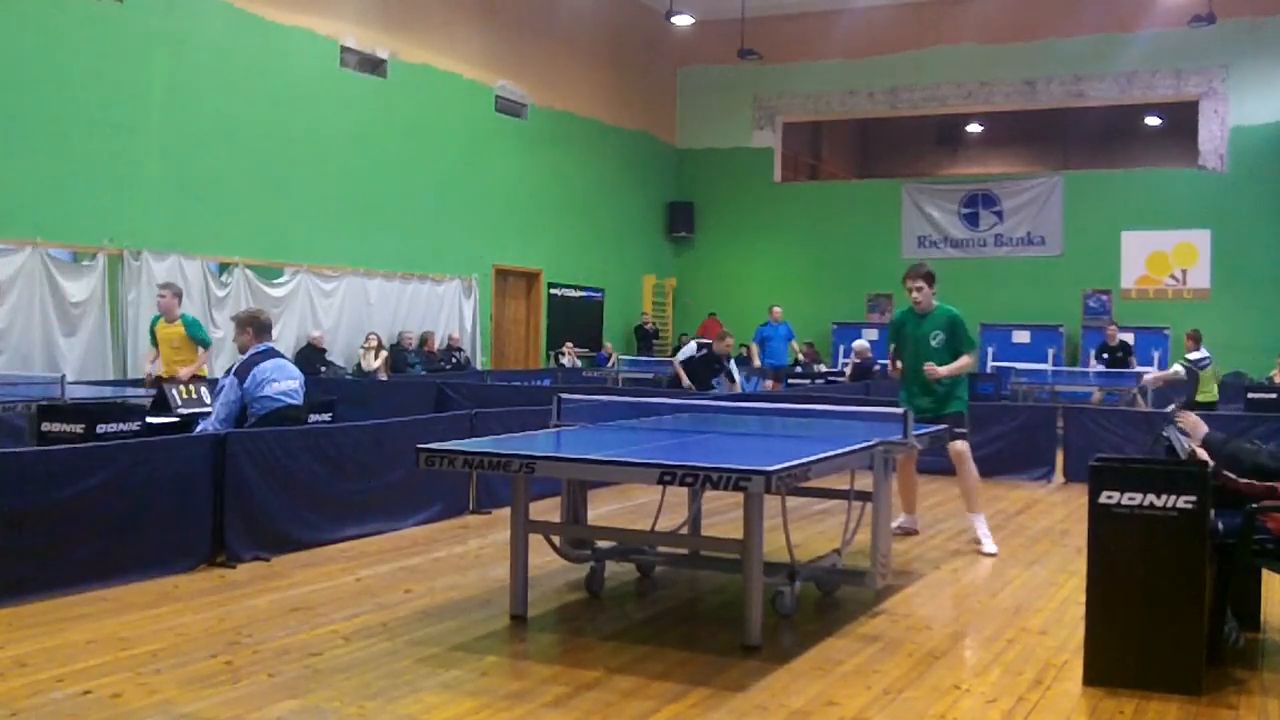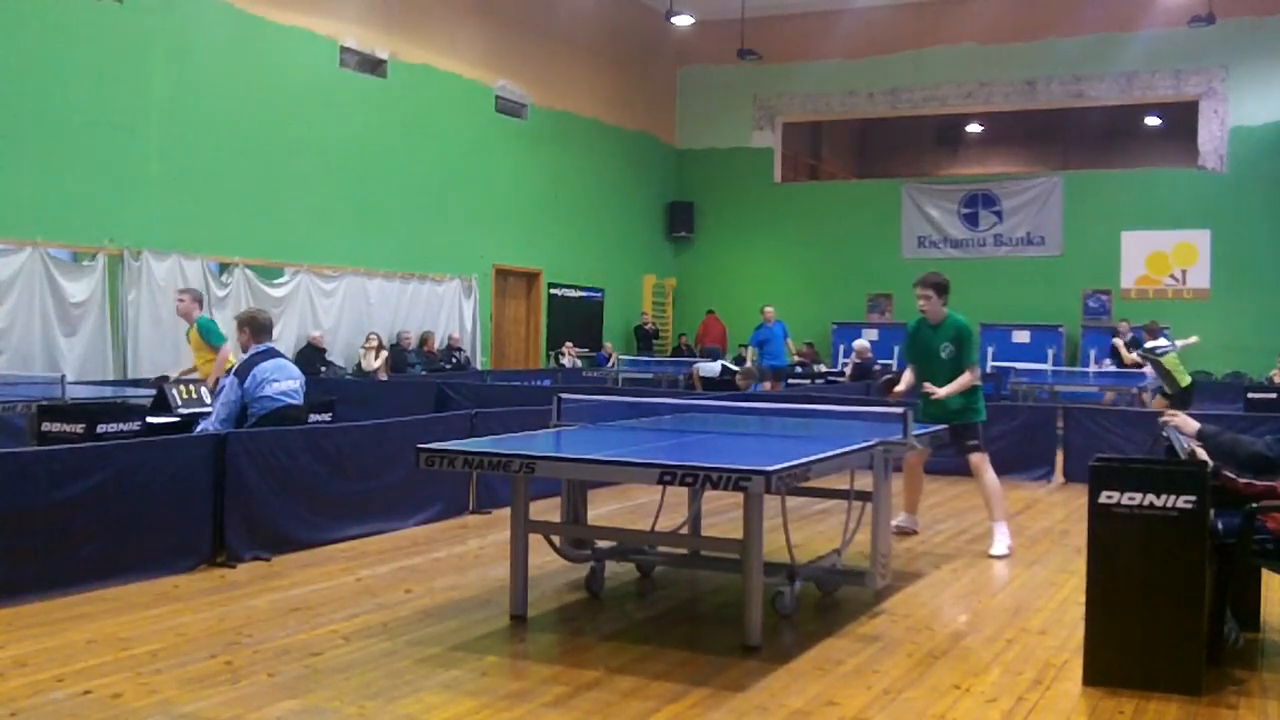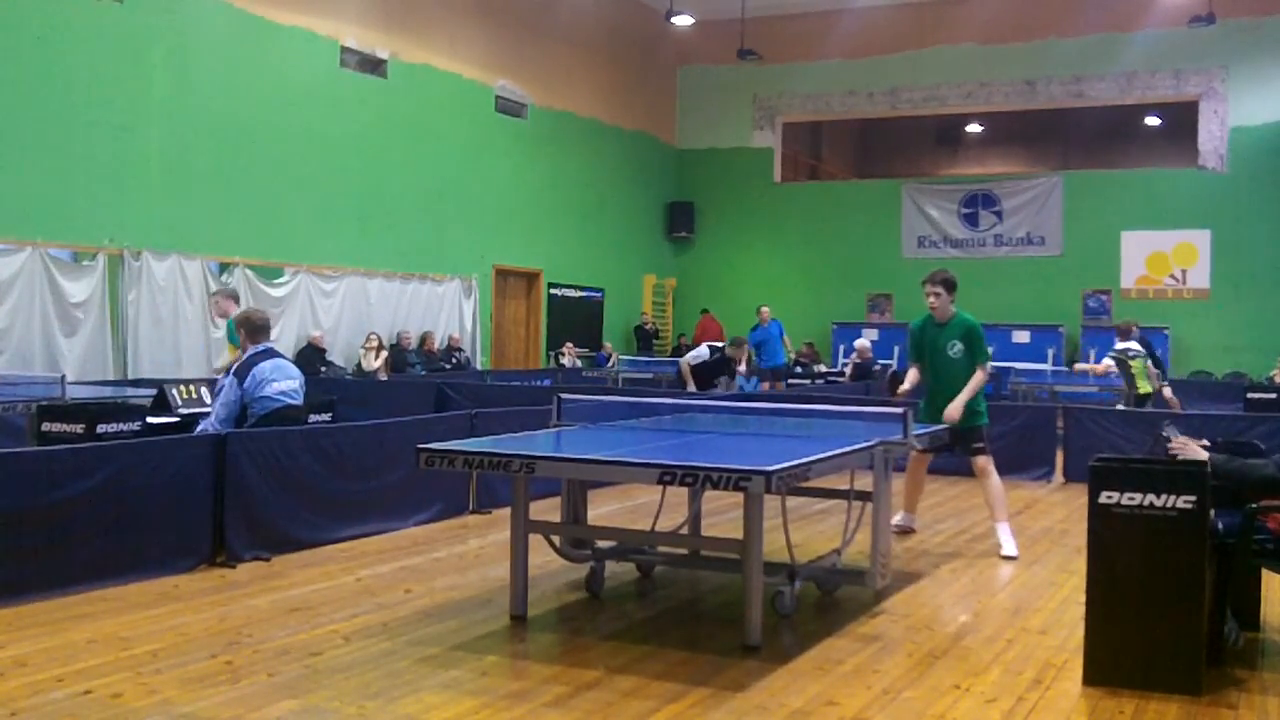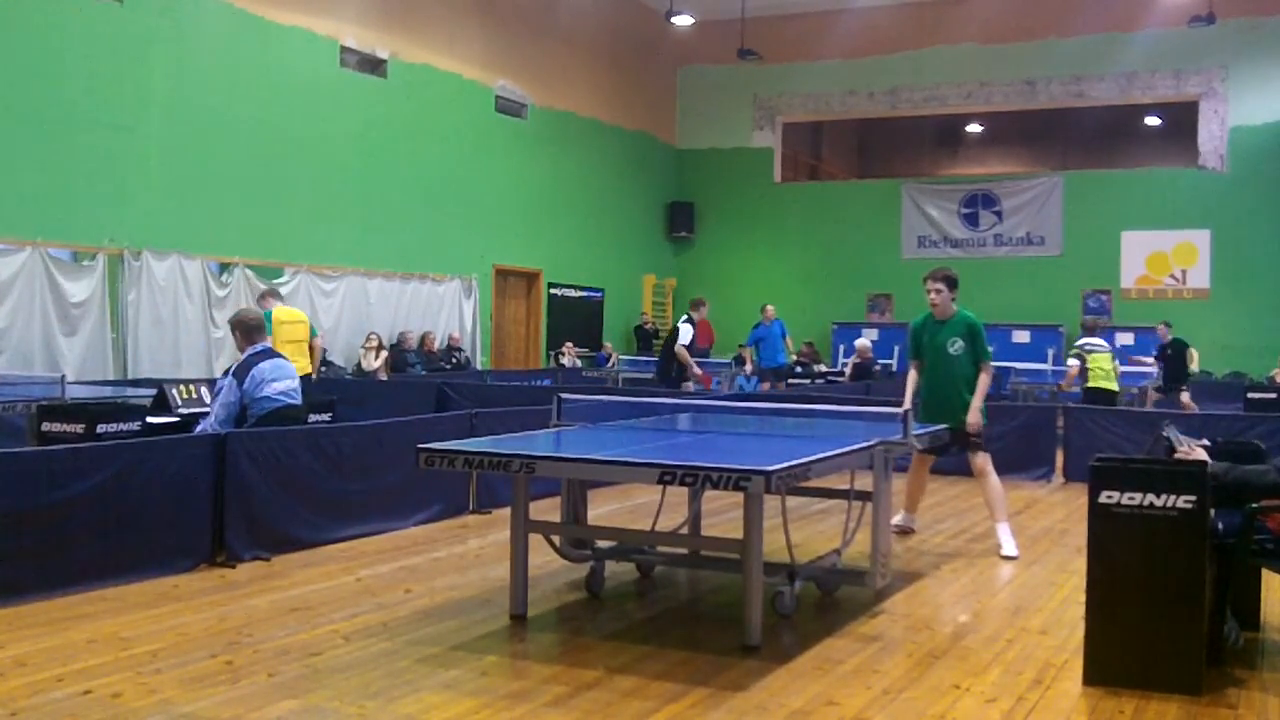
dt=0.3s
person 1, frame 1
left shoulder: (950, 317)
right shoulder: (900, 320)
left elbow: (969, 358)
right elbow: (895, 358)
left wrist: (942, 370)
right wrist: (894, 367)
left hip: (949, 399)
right hip: (913, 400)
left knee: (960, 453)
right knee: (904, 459)
left ankle: (981, 528)
right ankle: (908, 519)
person 1, frame 2
left shoulder: (961, 327)
right shoulder: (914, 329)
left elbow: (973, 374)
right elbow: (913, 367)
left wrist: (944, 392)
right wrist: (902, 386)
left hip: (965, 408)
right hip: (929, 409)
left knee: (979, 463)
right knee: (912, 460)
left ankle: (1001, 534)
right ankle: (909, 519)
person 1, frame 3
left shoulder: (969, 326)
right shoulder: (918, 328)
left elbow: (982, 371)
right elbow: (917, 366)
left wrist: (959, 402)
right wrist: (906, 385)
left hip: (968, 411)
right hip: (932, 409)
left knee: (984, 466)
right knee: (915, 462)
left ankle: (1005, 535)
right ankle: (907, 518)
person 1, frame 4
left shoulder: (970, 324)
right shoulder: (919, 326)
left elbow: (986, 369)
left wrist: (976, 407)
right wrist: (908, 399)
left hip: (965, 412)
right hip: (930, 411)
left knee: (983, 467)
right knee: (919, 463)
left ankle: (1004, 535)
right ankle: (907, 518)
